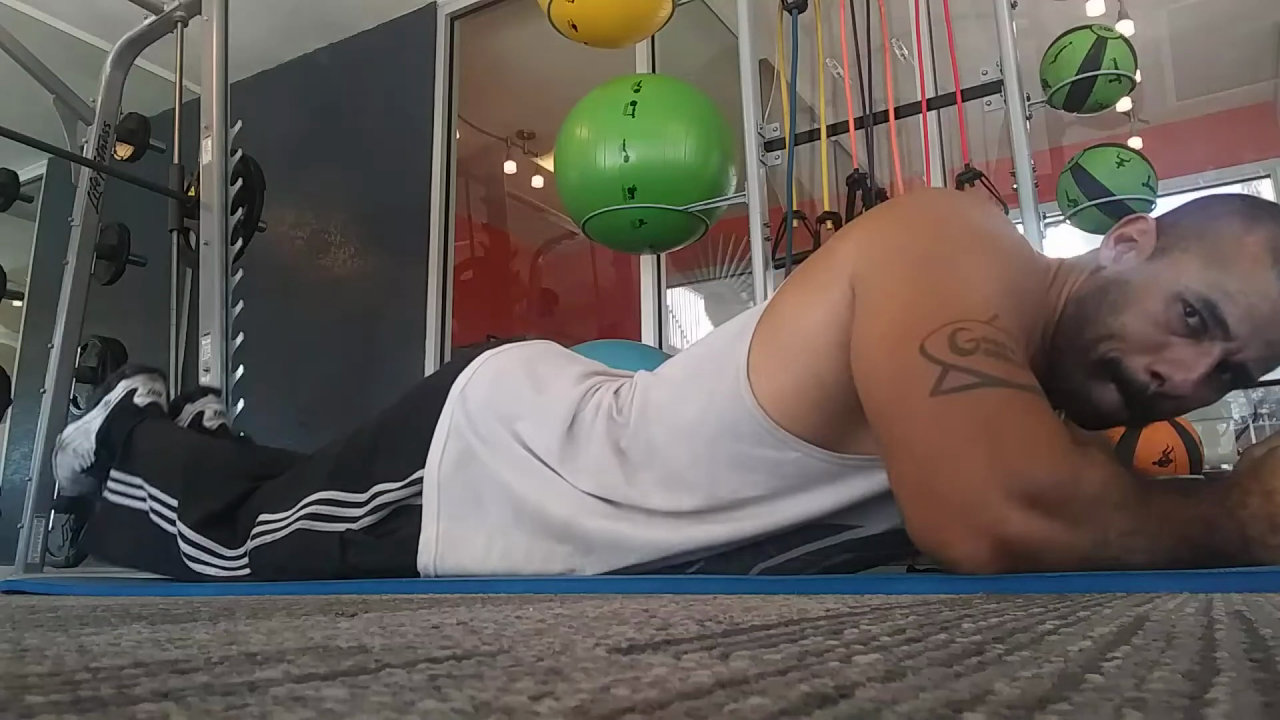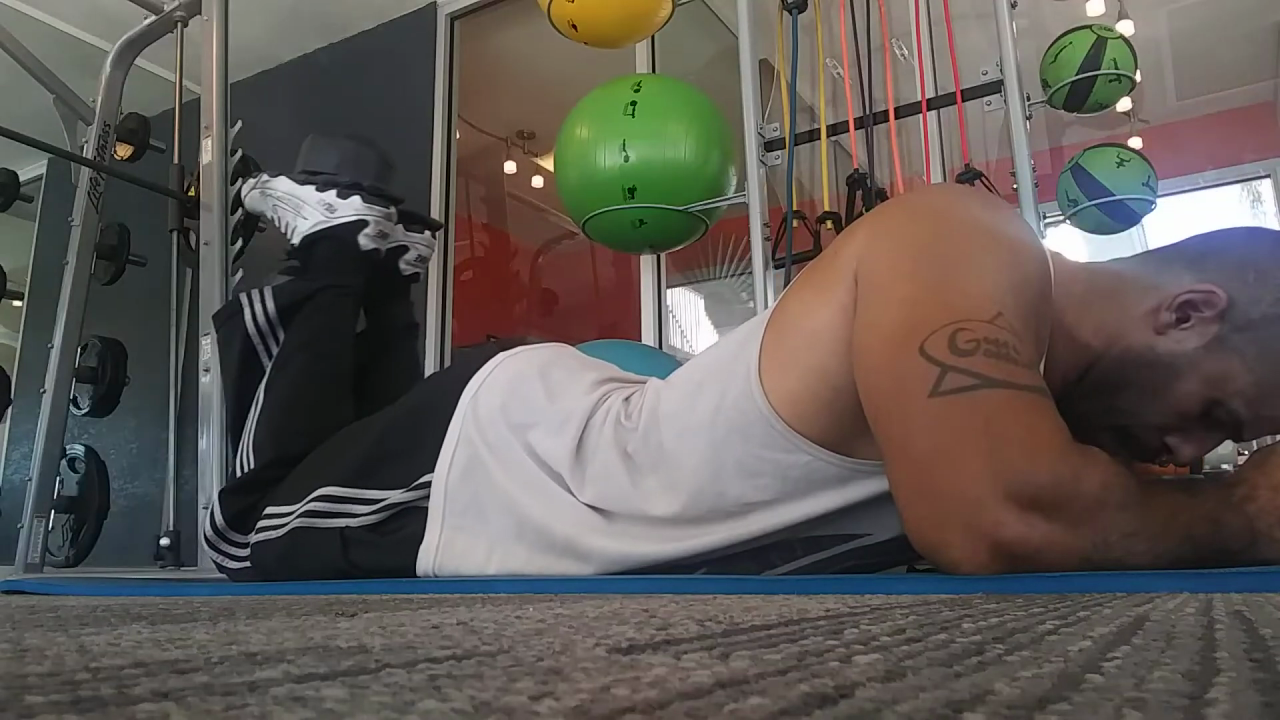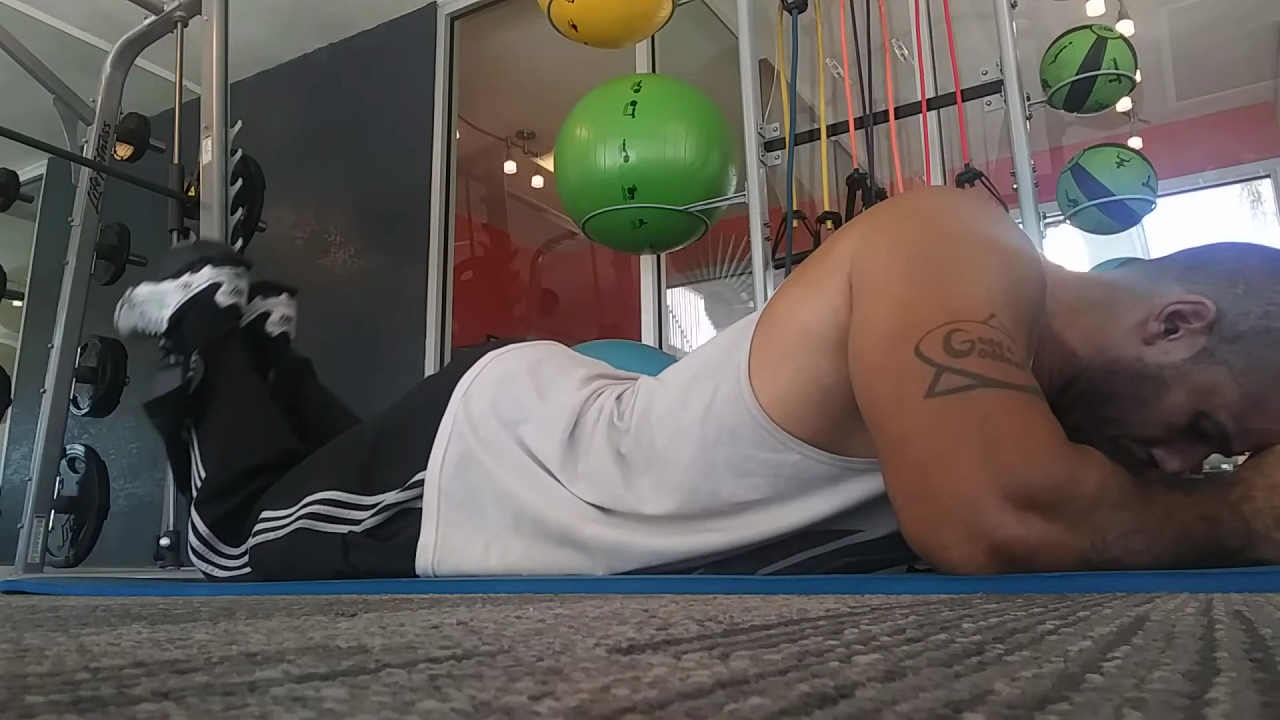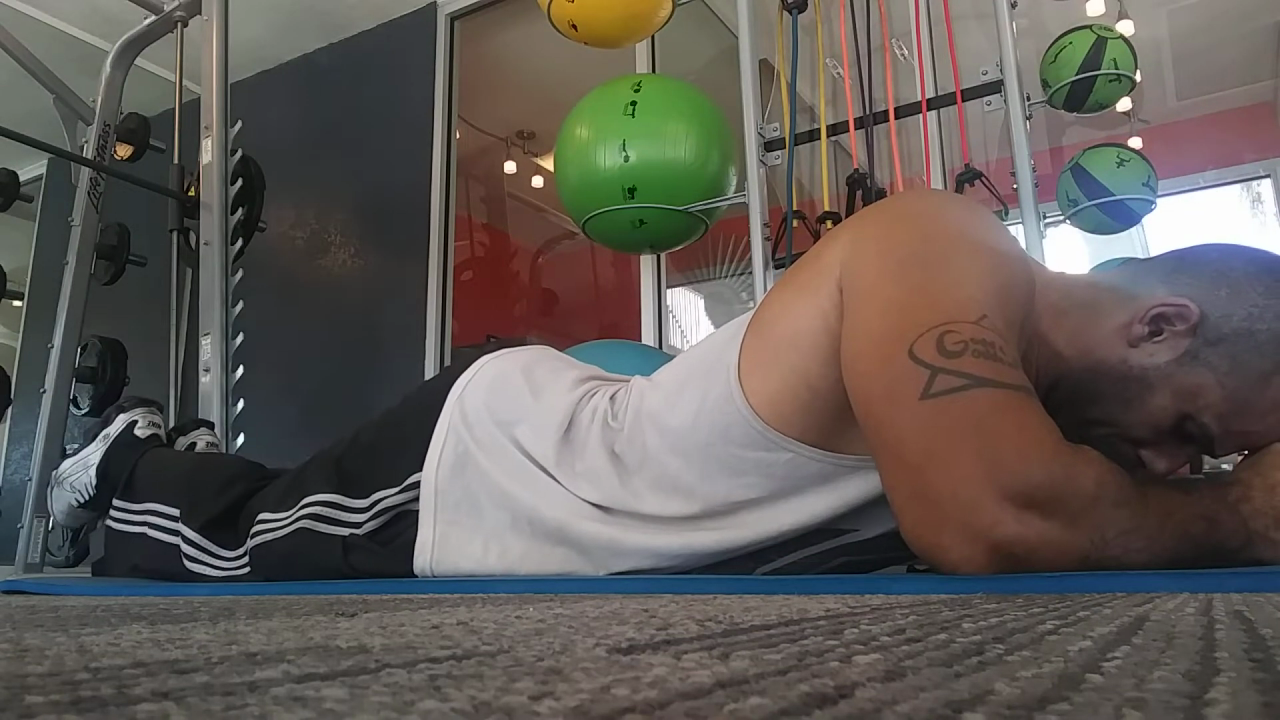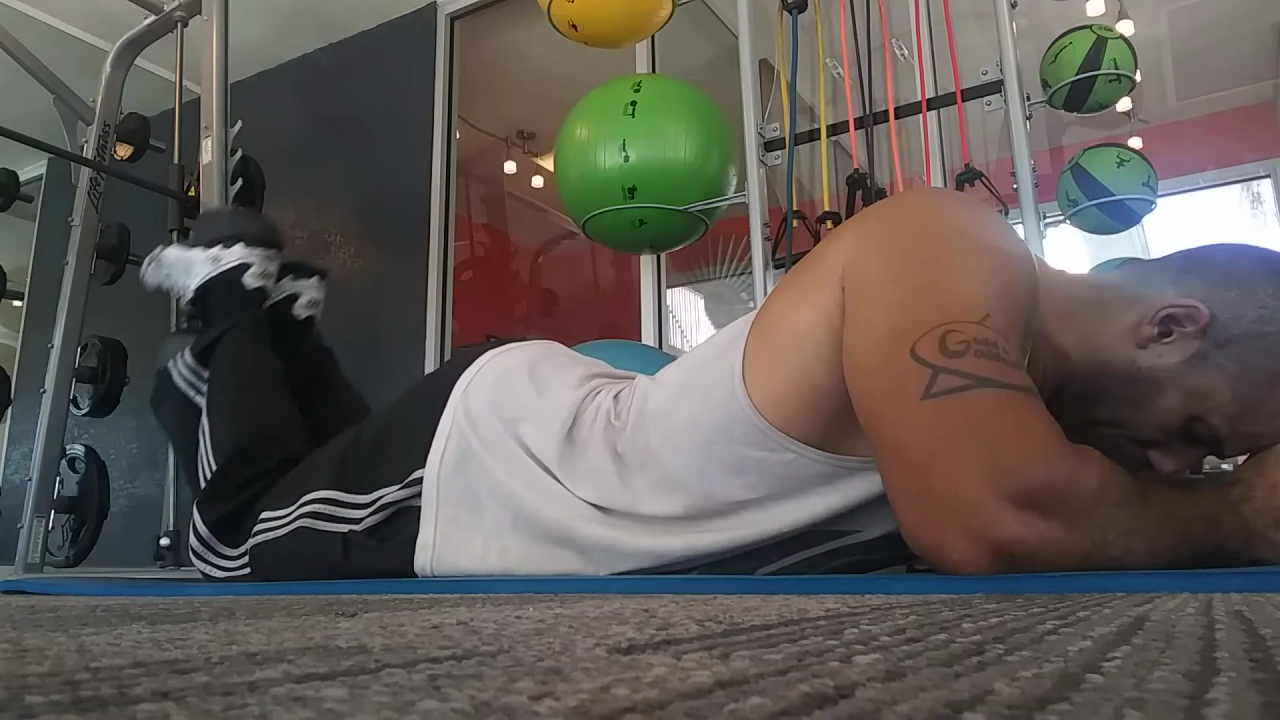
dt=1s
person 1, frame 1
left shoulder: (1028, 392)
right shoulder: (953, 250)
right elbow: (996, 521)
left hip: (549, 432)
right hip: (470, 459)
right knee: (231, 542)
left ankle: (181, 432)
right ankle: (139, 432)
person 1, frame 2
left shoulder: (1034, 375)
right shoulder: (962, 244)
right elbow: (998, 520)
left hip: (560, 431)
right hip: (485, 454)
right knee: (252, 534)
left ankle: (367, 272)
right ankle: (341, 258)
person 1, frame 3
left shoulder: (1018, 371)
right shoulder: (954, 246)
right elbow: (997, 520)
left hip: (551, 425)
right hip: (466, 462)
right knee: (236, 539)
left ankle: (247, 338)
right ankle: (219, 324)
person 1, frame 4
left shoulder: (1018, 379)
right shoulder: (943, 250)
right elbow: (991, 519)
left hip: (545, 434)
right hip: (463, 466)
right knee: (229, 552)
left ankle: (163, 457)
right ankle: (138, 462)
person 1, frame 5
left shoulder: (1020, 365)
right shoulder: (946, 249)
right elbow: (994, 520)
left hip: (550, 427)
right hip: (469, 456)
right knee: (241, 532)
left ankle: (274, 309)
right ankle: (233, 292)
